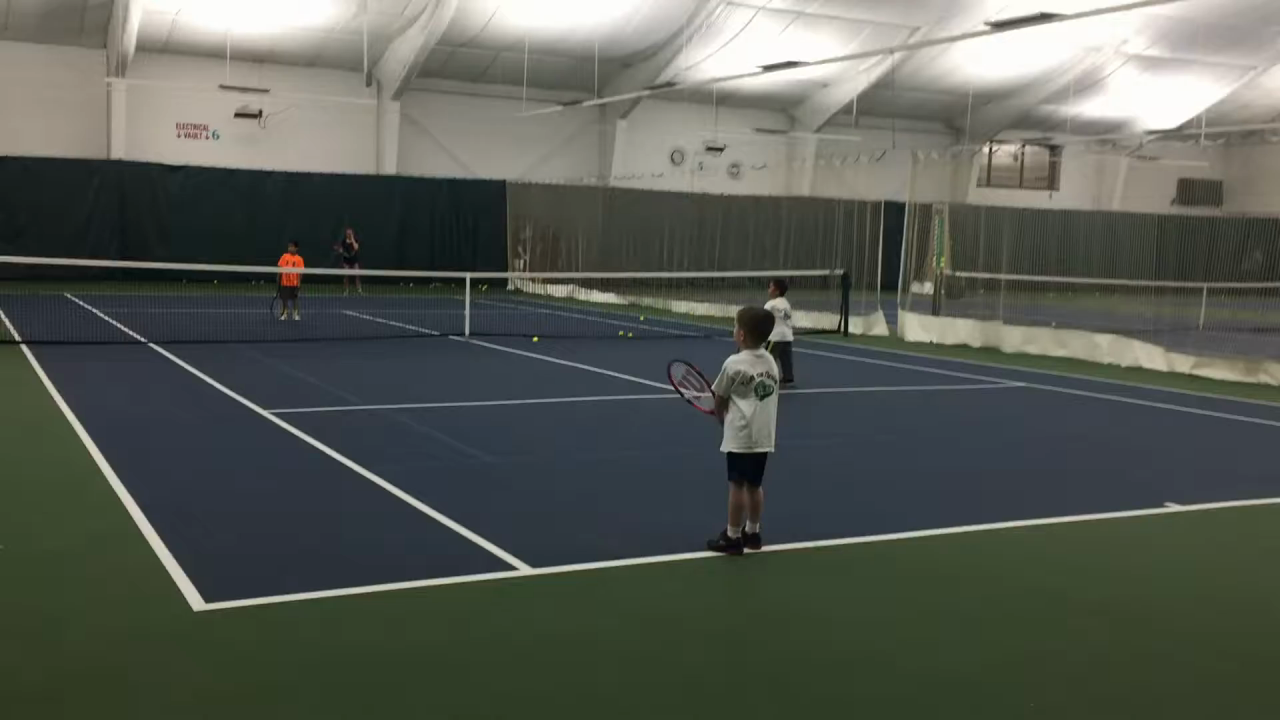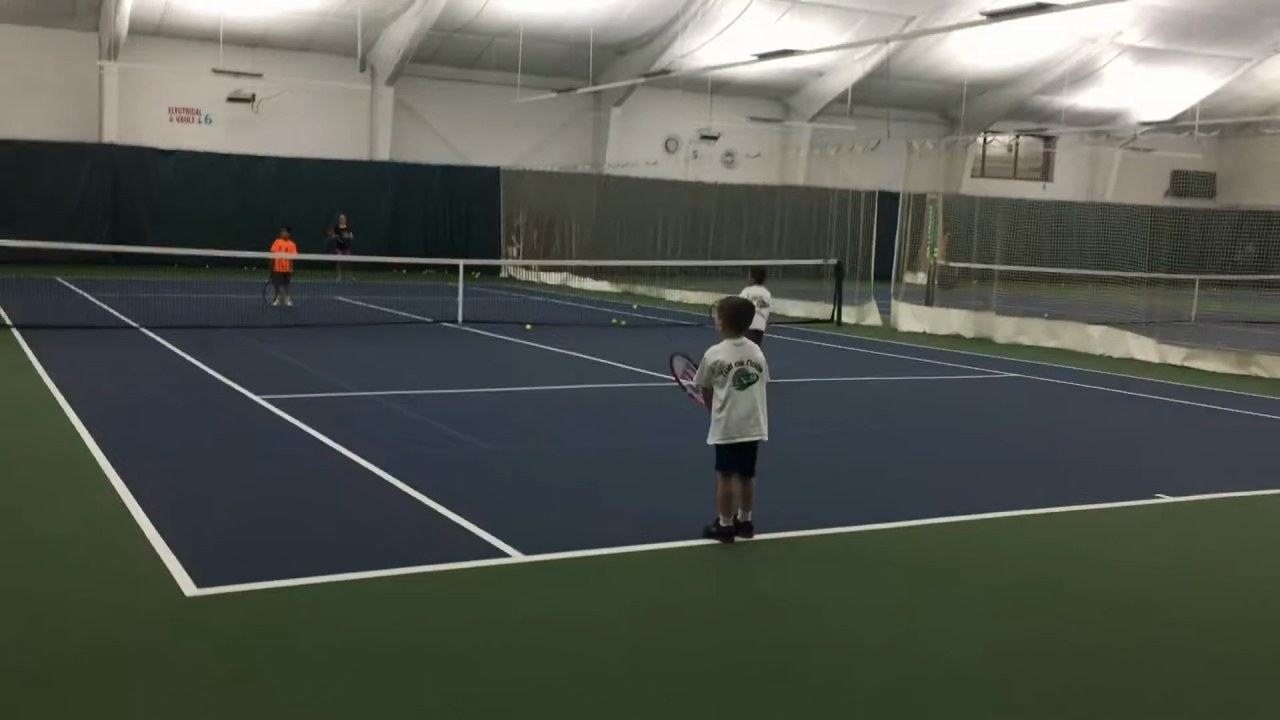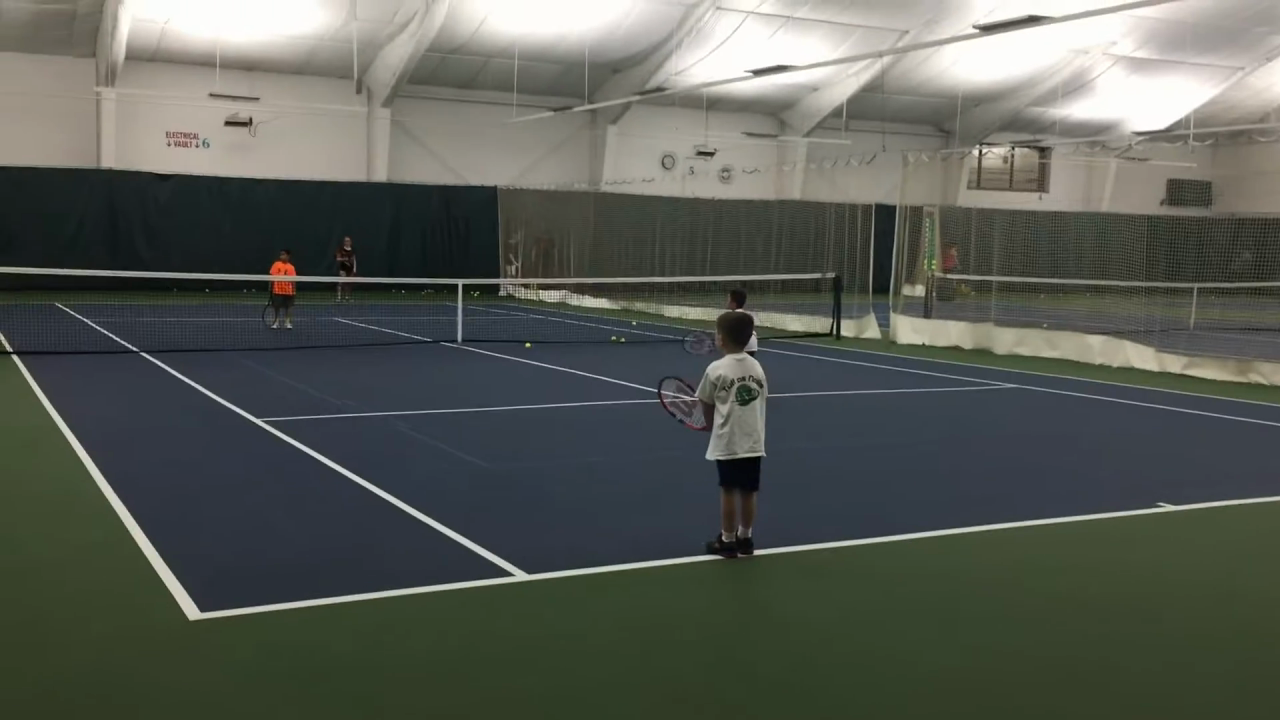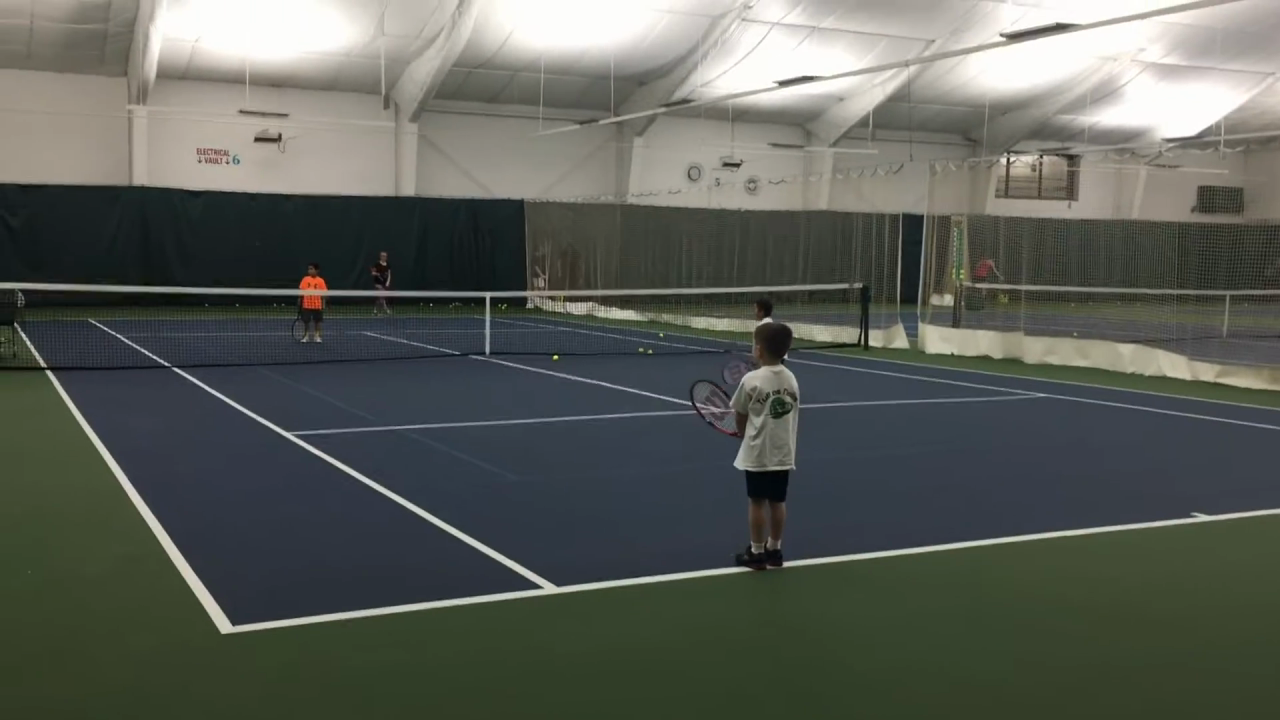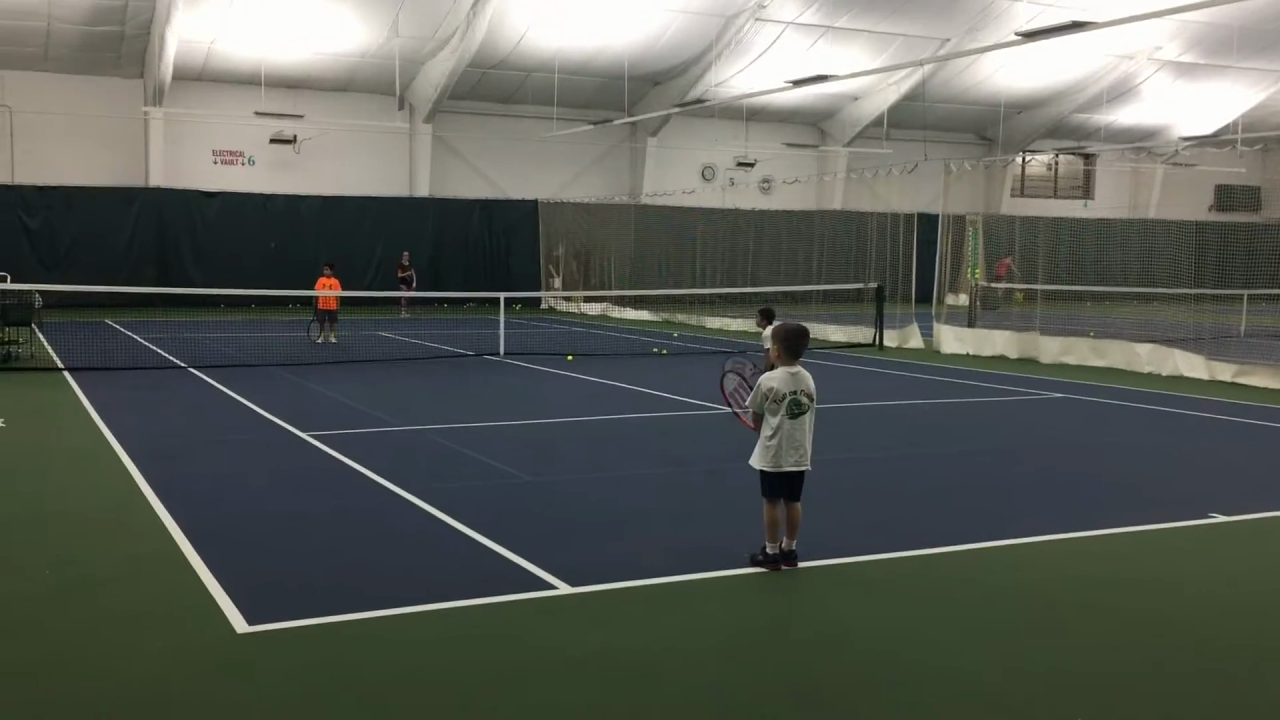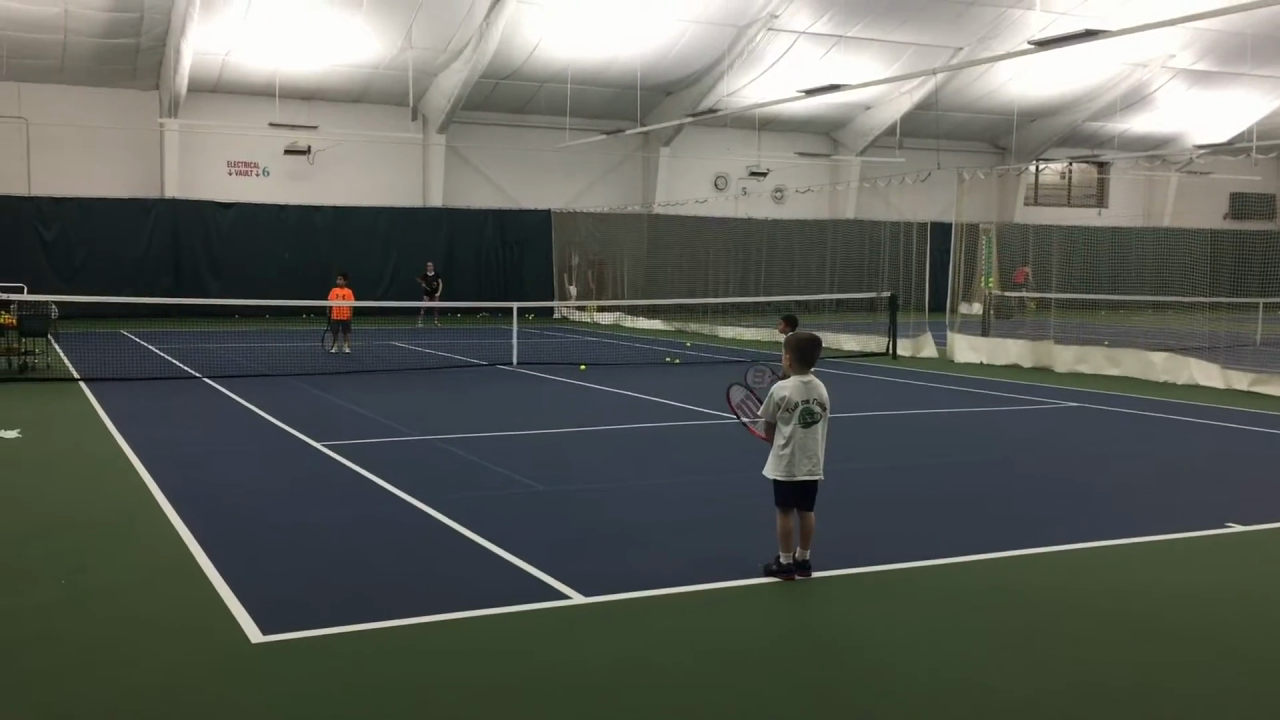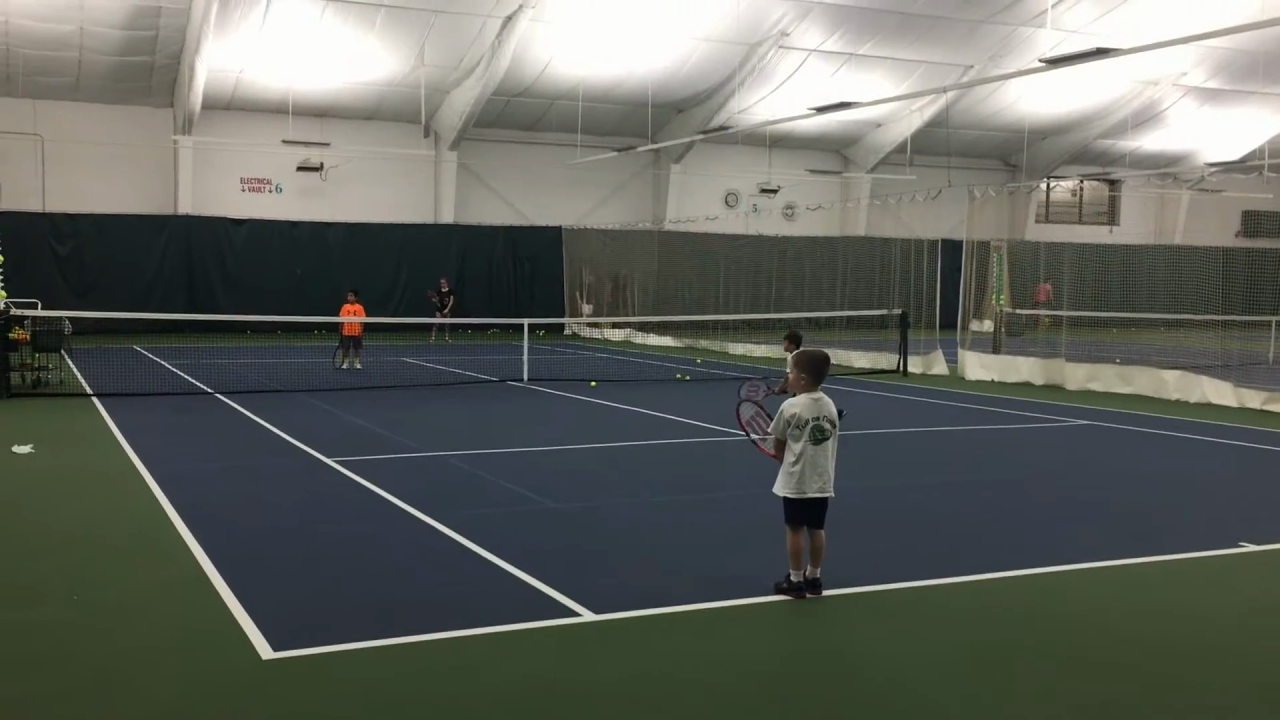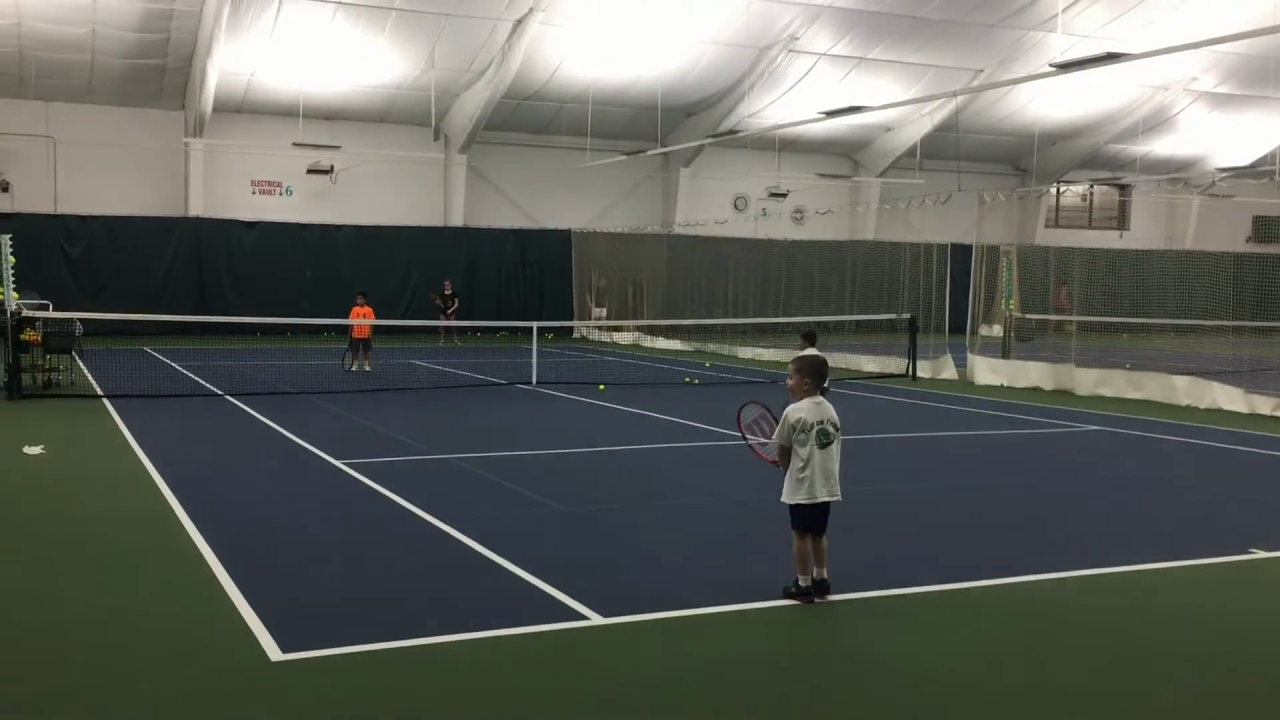
dt=0.5s
person 1, frame 1
left shoulder: (734, 363)
right shoulder: (771, 362)
left elbow: (720, 399)
right elbow: (764, 396)
left wrist: (721, 417)
left hip: (741, 436)
right hip: (763, 436)
left knee: (737, 485)
right knee: (754, 485)
left ankle: (733, 537)
right ankle: (752, 532)
person 1, frame 2
left shoulder: (714, 354)
right shoulder: (757, 351)
left elbow: (706, 391)
right elbow: (761, 384)
left wrist: (714, 408)
left hip: (727, 426)
right hip: (752, 425)
left knee: (726, 476)
right knee: (746, 475)
left ankle: (725, 525)
right ankle: (745, 521)
person 1, frame 3
left shoulder: (716, 369)
right shoulder: (756, 367)
left elbow: (707, 405)
right elbow: (759, 400)
left wrist: (712, 427)
left hip: (728, 442)
right hip: (753, 441)
left knee: (729, 491)
right knee: (748, 491)
left ankle: (727, 541)
right ankle: (745, 538)
person 1, frame 4
left shoulder: (752, 380)
right shoulder: (791, 379)
left elbow: (740, 416)
right elbow: (790, 413)
left wrist: (744, 435)
left hip: (757, 453)
right hip: (783, 453)
left knee: (757, 502)
right knee: (777, 502)
left ankle: (757, 553)
right ankle: (774, 549)
person 1, frame 5
left shoulder: (769, 380)
right shoulder: (808, 379)
left elbow: (756, 416)
right elbow: (806, 413)
left wrist: (764, 432)
right wrist: (794, 437)
left hip: (773, 453)
right hip: (799, 453)
left knee: (772, 502)
right knee: (793, 501)
left ankle: (771, 553)
right ankle: (789, 550)
person 1, frame 6
left shoulder: (781, 389)
right shoulder: (821, 388)
left elbow: (769, 427)
right elbow: (819, 422)
left wrist: (775, 442)
right wrist: (808, 448)
left hip: (786, 463)
right hip: (812, 463)
left knee: (785, 512)
right knee: (806, 511)
left ankle: (785, 563)
right ankle: (803, 559)
person 1, frame 7
left shoulder: (791, 406)
right shoulder: (829, 405)
left elbow: (779, 444)
right elbow: (828, 440)
left wrist: (784, 460)
left hip: (796, 481)
right hip: (822, 480)
left knee: (795, 529)
right knee: (816, 529)
left ankle: (796, 580)
right ankle: (813, 577)
person 1, frame 8
left shoulder: (794, 412)
right shoulder: (830, 410)
left elbow: (783, 452)
right elbow: (830, 446)
left wrist: (787, 468)
left hip: (803, 486)
right hip: (826, 485)
left knee: (801, 535)
right knee: (818, 534)
left ankle: (804, 586)
right ankle: (820, 579)
